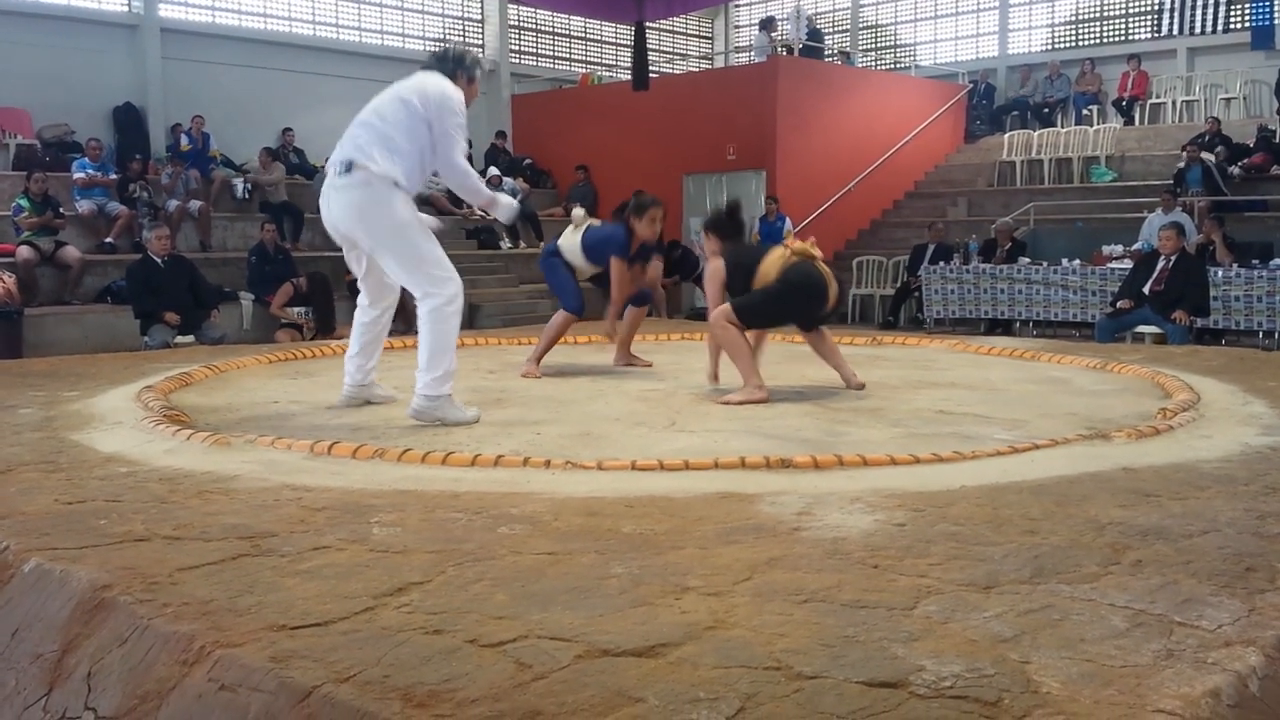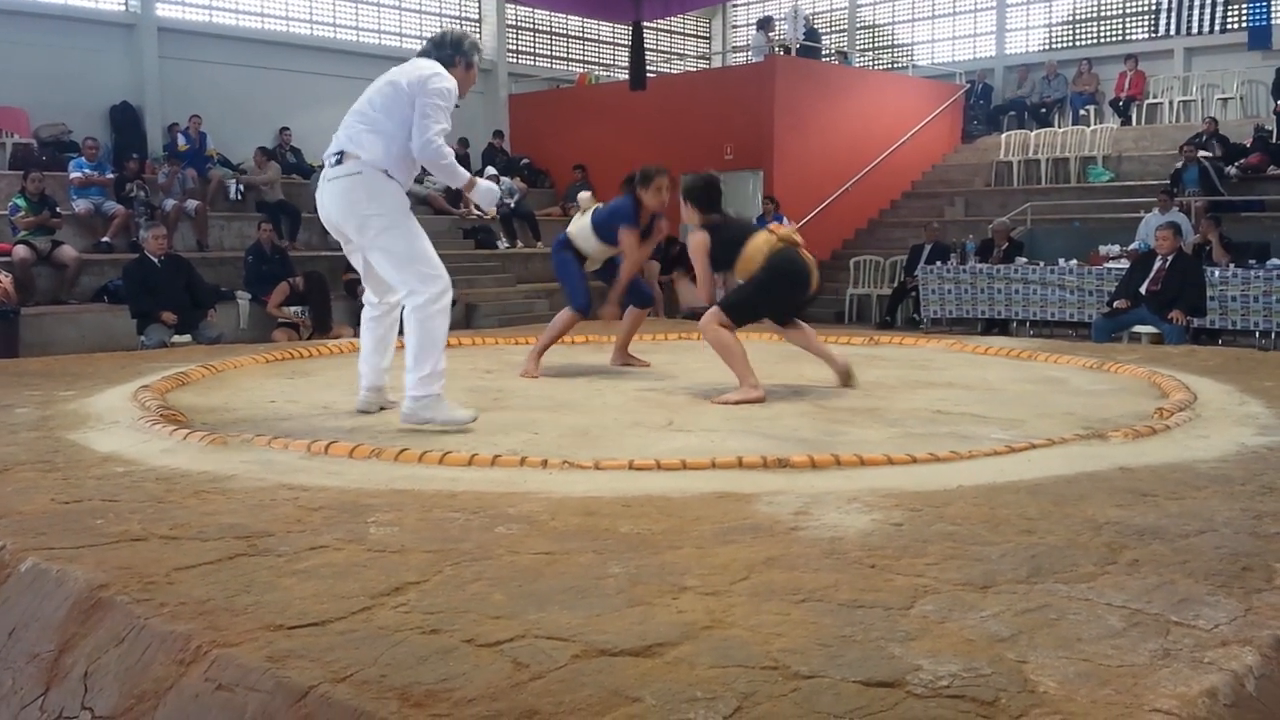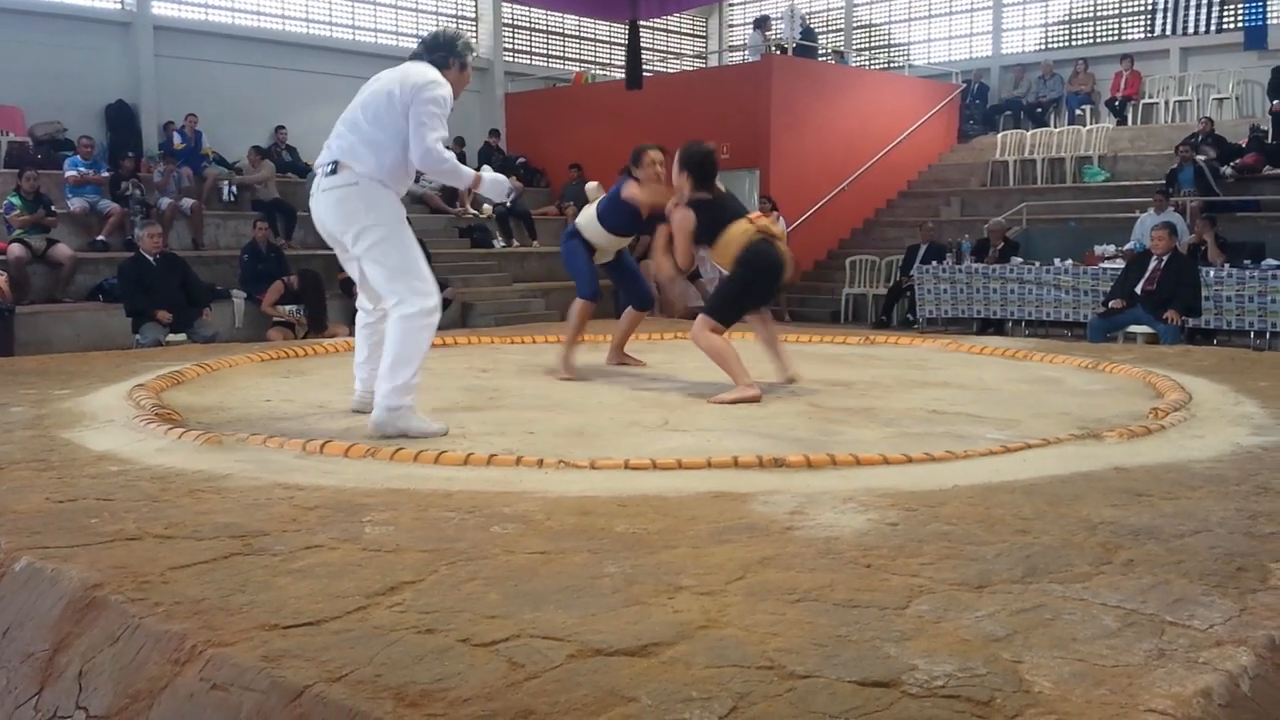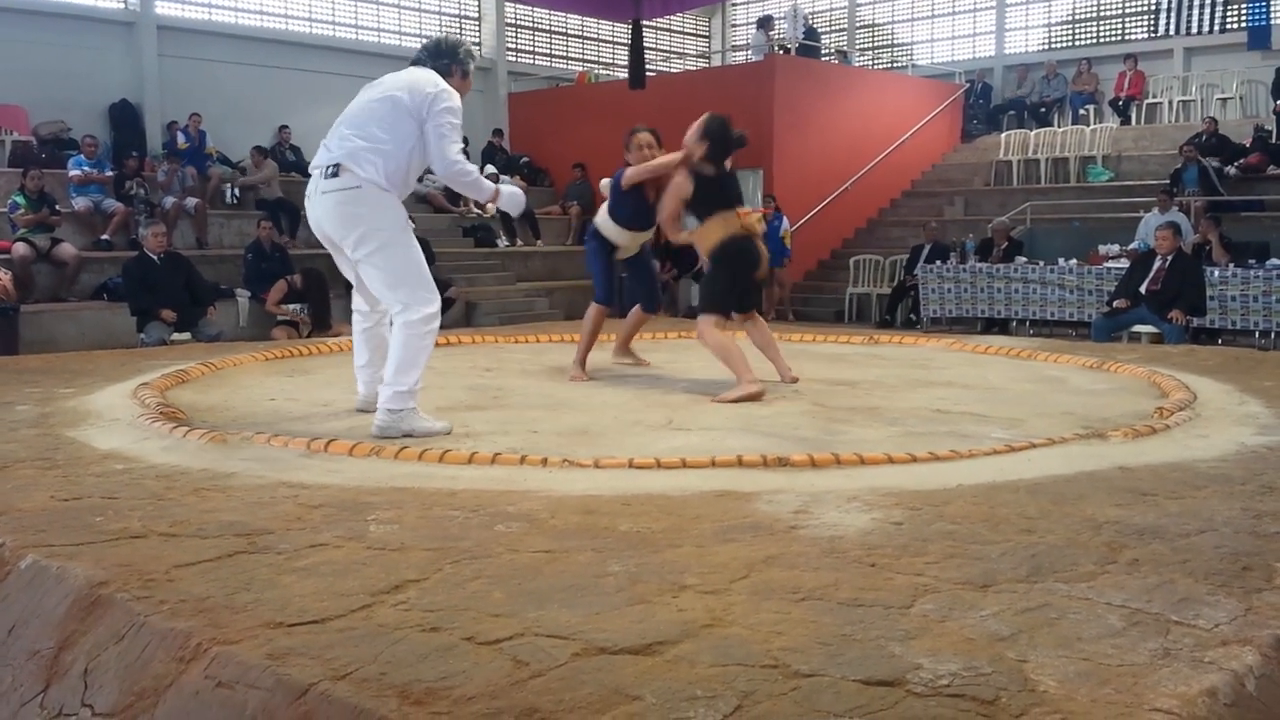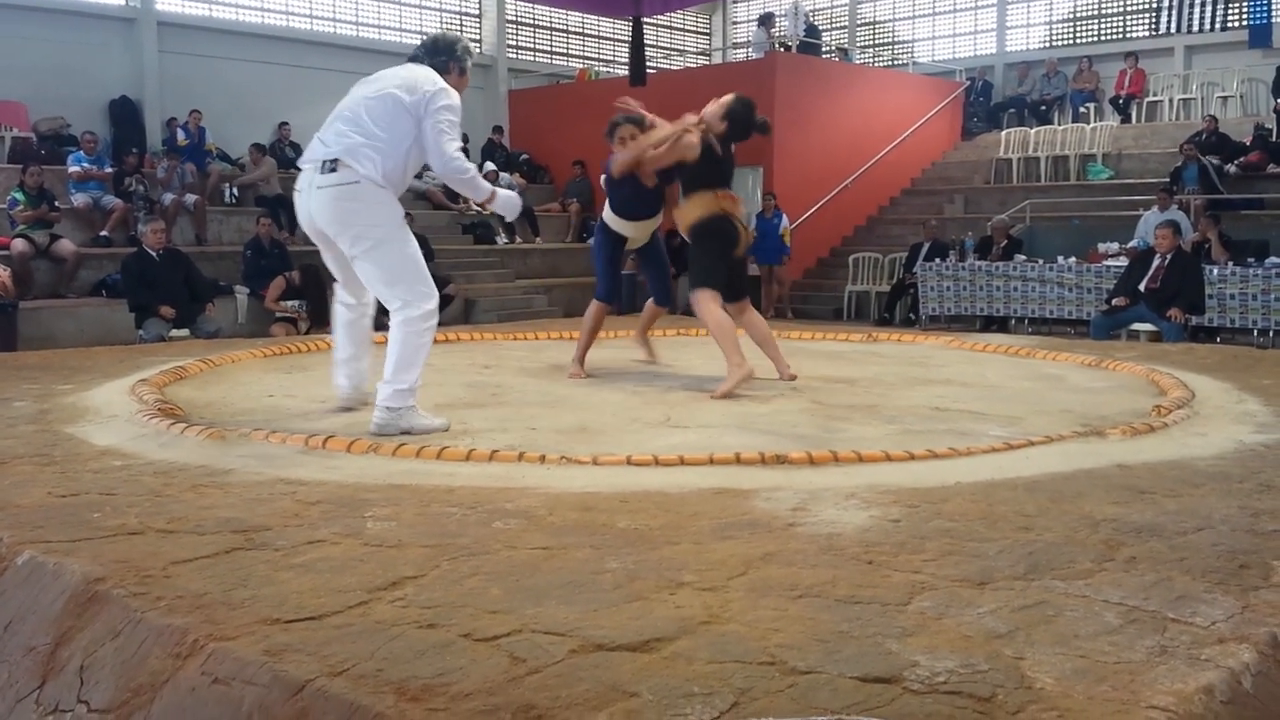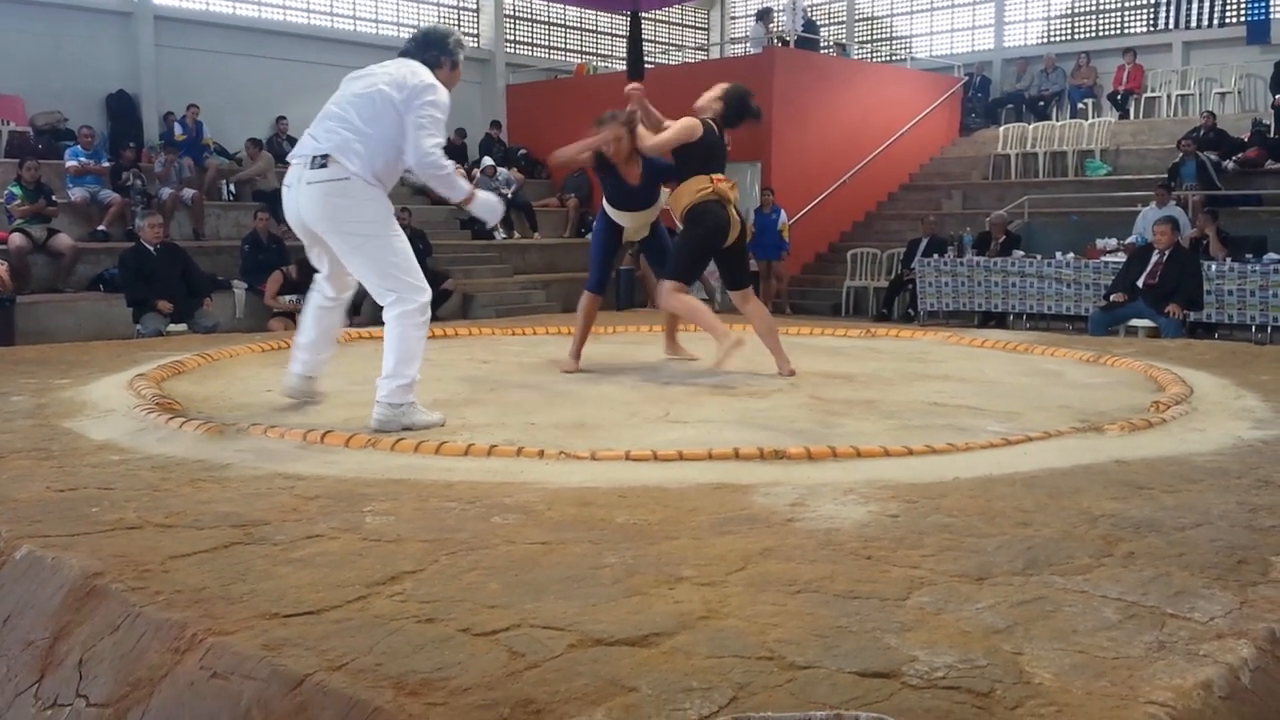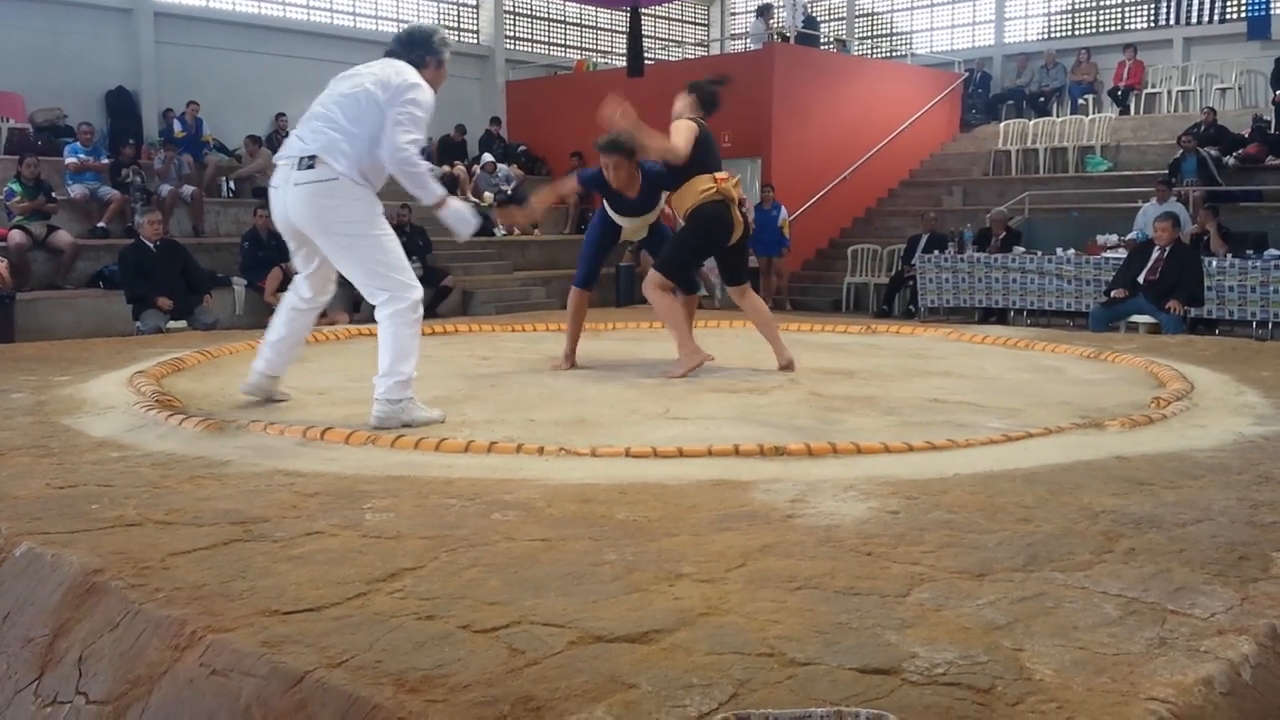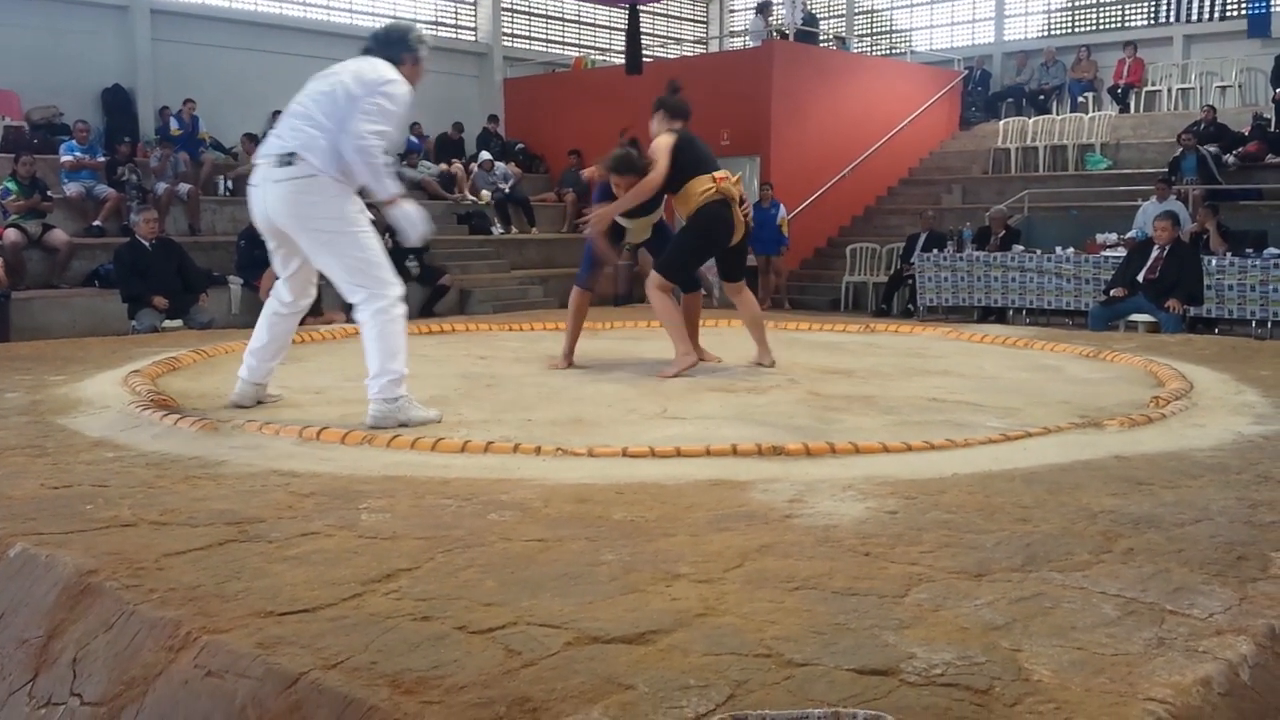
dt=0.1s
person 1, frame 1
left shoulder: (407, 92)
right shoulder: (447, 94)
right elbow: (452, 165)
left wrist: (413, 215)
right wrist: (492, 202)
left hip: (335, 196)
right hip: (371, 198)
left knee: (379, 291)
right knee: (442, 290)
left ankle: (359, 384)
right ankle: (433, 396)
person 1, frame 2
left shoulder: (403, 76)
right shoulder: (439, 78)
right elbow: (429, 146)
right wrist: (470, 186)
left hip: (333, 186)
right hip: (365, 186)
left knee: (382, 292)
right knee: (430, 288)
left ankle: (373, 389)
right ankle: (424, 400)
person 1, frame 3
left shoulder: (396, 78)
right shoulder: (433, 84)
right elbow: (428, 154)
right wrist: (478, 181)
left hip: (327, 193)
right hip: (361, 194)
left knee: (377, 298)
right knee: (418, 301)
left ankle: (368, 392)
right ankle: (392, 408)
person 1, frame 4
left shoulder: (388, 84)
right shoulder: (441, 93)
right elbow: (449, 164)
right wrist: (496, 195)
left hip: (319, 195)
right hip: (359, 198)
left knee: (371, 298)
right knee: (417, 305)
left ankle: (371, 389)
right ankle: (397, 411)
person 1, frame 5
left shoulder: (382, 79)
right shoulder: (439, 91)
right elbow: (448, 162)
right wrist: (492, 197)
left hip: (311, 189)
right hip: (355, 194)
left knee: (355, 289)
right knee: (416, 302)
left ankle: (351, 385)
right ankle: (395, 408)
person 1, frame 6
left shoulder: (370, 75)
right shoulder: (428, 87)
right elbow: (425, 157)
right wrist: (473, 197)
left hip: (299, 185)
right hip: (342, 188)
left knee: (333, 283)
right knee: (408, 296)
left ankle: (302, 374)
right ankle: (394, 404)
person 1, frame 7
left shoulder: (359, 74)
right shoulder: (413, 86)
right elbow: (401, 155)
right wrist: (444, 203)
left hip: (286, 185)
right hip: (330, 190)
left knee: (312, 284)
right knee: (400, 295)
left ankle: (265, 375)
right ankle: (394, 402)
person 1, frame 8
left shoulder: (341, 73)
right shoulder: (391, 84)
right elbow: (362, 147)
right wrist: (398, 203)
left hip: (266, 185)
right hip: (308, 187)
left knee: (294, 287)
right knee: (380, 293)
left ankle: (251, 383)
right ankle: (390, 400)
person 2, frame 1
left shoulder: (716, 264)
right shoulder: (754, 254)
left elbow: (716, 318)
right elbow: (762, 313)
left wrist: (713, 366)
right wrist: (750, 355)
left hip: (801, 286)
right hip: (827, 284)
left knee: (719, 319)
right knee: (808, 325)
left ankle: (754, 387)
right ankle: (849, 376)
person 2, frame 2
left shoulder: (698, 236)
right shoulder: (729, 222)
left elbow: (705, 295)
left hip: (782, 274)
right hip: (806, 269)
left knee: (710, 323)
right knee: (784, 323)
left ankle: (750, 386)
right ankle: (837, 363)
person 2, frame 3
left shoulder: (684, 213)
right shoulder: (719, 194)
left elbow: (683, 266)
left hip: (754, 263)
right hip: (775, 258)
left knee: (703, 330)
right knee: (754, 309)
left ankle: (745, 385)
right ankle: (784, 366)
person 2, frame 4
left shoulder: (684, 178)
right shoulder: (724, 168)
left elbow: (666, 221)
left hip: (729, 254)
right hip: (753, 251)
left knee: (708, 327)
right knee: (748, 316)
left ankle: (748, 382)
right ankle: (785, 371)
person 2, frame 5
left shoulder: (693, 141)
right shoulder: (723, 146)
left elbow: (652, 161)
right elbow: (676, 141)
right wrist: (644, 115)
left hip: (708, 232)
right hip: (733, 231)
left knee: (706, 304)
right knee: (740, 307)
left ankle: (738, 367)
right ankle: (783, 367)
person 2, frame 6
left shoulder: (693, 123)
right shoulder: (714, 133)
left elbow: (650, 145)
right elbow: (667, 127)
left wrist: (637, 122)
right wrist: (642, 102)
left hip: (705, 221)
right hip: (730, 220)
left knee: (670, 293)
right knee: (742, 296)
left ankle: (725, 337)
right ankle: (783, 362)
person 2, frame 7
left shoulder: (684, 126)
right shoulder: (702, 133)
left elbow: (676, 153)
left wrist: (626, 124)
right wrist: (631, 124)
left hip: (707, 218)
right hip: (732, 216)
left knee: (654, 285)
right knee: (742, 290)
left ankle: (689, 351)
right ankle: (781, 354)
person 2, frame 8
left shoulder: (665, 139)
right shoulder: (690, 142)
left elbow: (655, 179)
left wrist: (610, 210)
left hip: (709, 218)
right hip: (735, 216)
left knee: (656, 286)
right knee: (736, 286)
left ankle: (685, 353)
right ankle: (764, 351)
person 3, frame 1
left shoulder: (646, 244)
right shoulder: (618, 237)
right elbow: (618, 289)
left hip: (592, 264)
right hip: (556, 258)
left knee: (643, 297)
right knee: (574, 306)
left ankle: (623, 354)
right ankle: (533, 360)
person 3, frame 2
left shoulder: (652, 217)
right shoulder: (626, 205)
right elbow: (632, 258)
left hip: (601, 256)
right hip: (569, 249)
left knee: (645, 298)
right knee: (581, 305)
left ankle: (620, 353)
right ankle: (534, 356)
person 3, frame 3
left shoulder: (658, 201)
right shoulder: (626, 186)
right elbow: (646, 198)
left hip: (612, 249)
right hip: (578, 241)
left knee: (644, 300)
right knee: (590, 292)
left ankle: (616, 352)
right ankle: (566, 356)
person 3, frame 4
right shoulder: (624, 179)
right elbow: (654, 167)
right wrist: (687, 154)
left hip: (637, 244)
right hip: (601, 241)
left knee: (651, 302)
right knee: (604, 298)
left ankle: (621, 348)
right ankle: (578, 363)
person 3, frame 5
left shoulder: (661, 169)
right shoulder: (616, 168)
right elbow: (631, 155)
right wrist: (675, 130)
left hip: (647, 235)
right hip: (611, 235)
left knee: (664, 297)
right knee: (606, 296)
left ankle: (641, 335)
right ankle: (577, 360)
person 3, frame 6
left shoulder: (654, 165)
right shoulder: (600, 160)
right elbow: (558, 158)
right wrist: (596, 141)
left hip: (648, 228)
right hip: (611, 225)
right knee: (596, 286)
left ankle: (671, 342)
right ankle: (574, 354)
person 3, frame 7
left shoulder: (655, 173)
right shoulder: (596, 176)
right elbow: (557, 190)
right wrist: (531, 212)
left hip: (650, 225)
right hip: (611, 224)
right knee: (583, 281)
right ankle: (569, 353)
person 3, frame 8
right shoulder: (604, 190)
left hip: (652, 226)
right hip: (616, 225)
left knee: (691, 284)
right knee: (585, 280)
left ankle: (693, 345)
right ankle: (567, 352)
